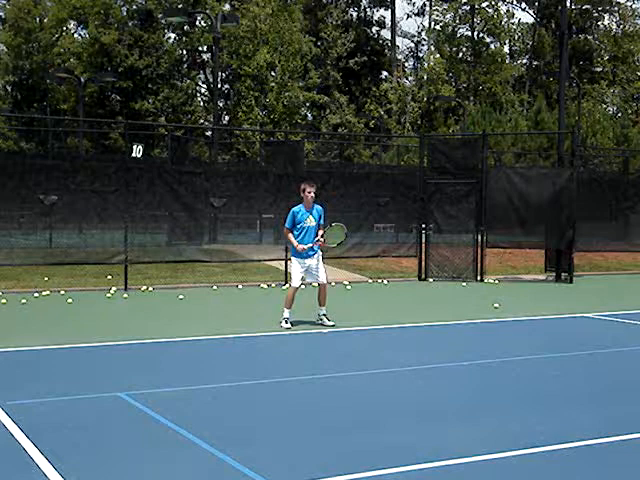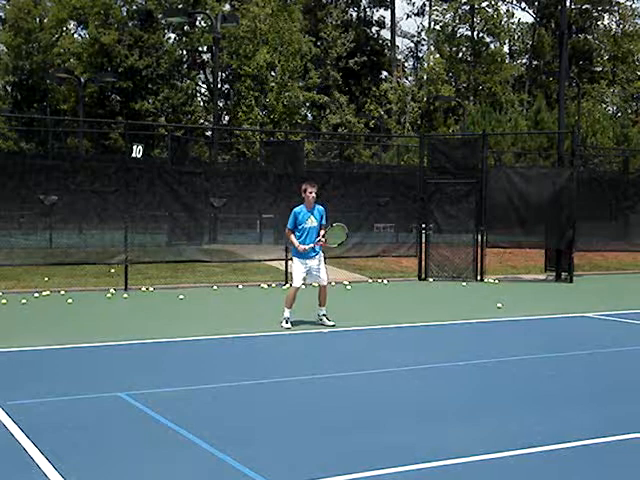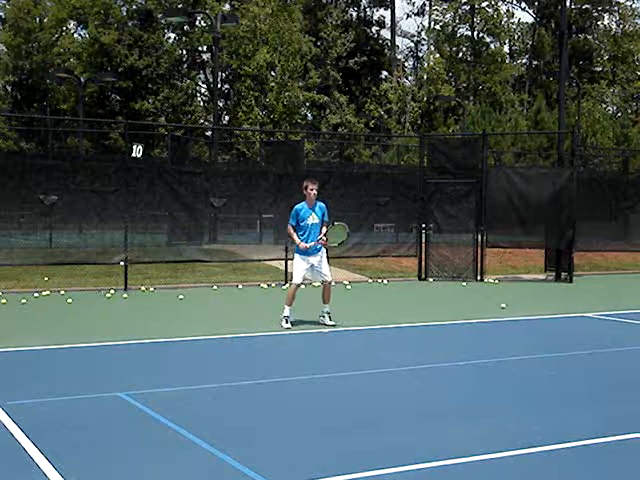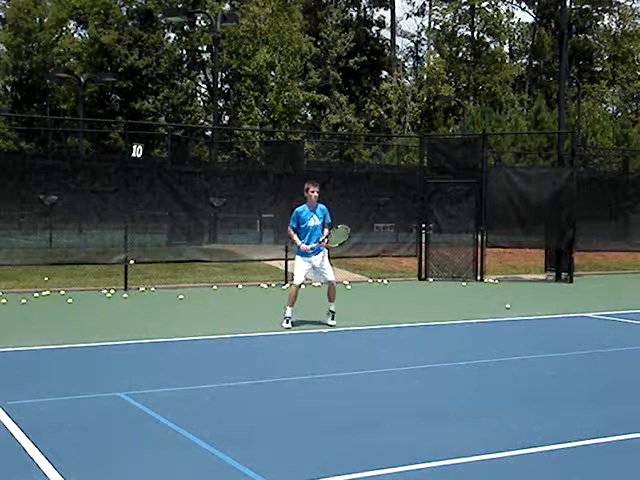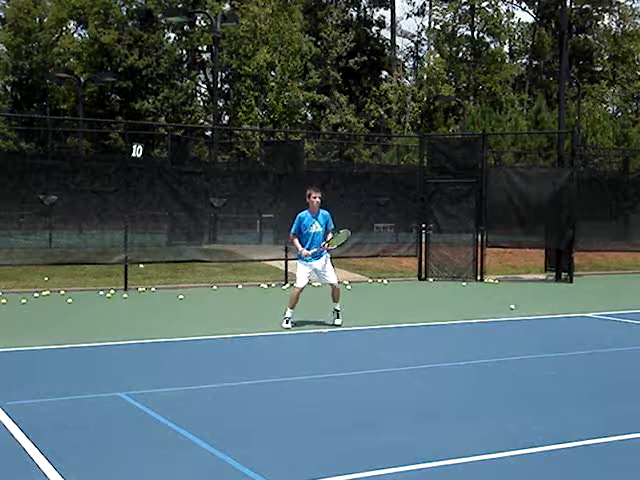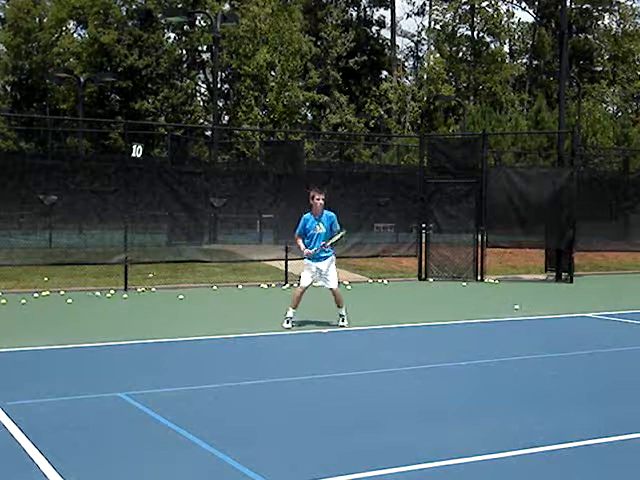
dt=0.1s
person 1, frame 1
left shoulder: (319, 210)
right shoulder: (295, 211)
right elbow: (287, 231)
left wrist: (319, 237)
right wrist: (296, 245)
left hip: (315, 254)
right hip: (298, 256)
left knee: (323, 283)
right knee: (294, 285)
left ankle: (321, 315)
right ankle: (285, 317)
person 1, frame 2
left shoulder: (320, 210)
right shoulder: (296, 211)
right elbow: (288, 232)
left wrist: (321, 237)
right wrist: (297, 245)
left hip: (316, 255)
right hip: (300, 256)
left knee: (324, 284)
right knee: (296, 285)
left ankle: (322, 315)
right ankle: (286, 317)
person 1, frame 3
left shoulder: (322, 207)
right shoulder: (298, 209)
right elbow: (290, 228)
left wrist: (322, 235)
right wrist: (299, 242)
left hip: (319, 252)
right hip: (302, 254)
left knee: (327, 282)
right knee: (296, 283)
left ankle: (325, 314)
right ankle: (286, 315)
person 1, frame 4
left shoulder: (323, 209)
right shoulder: (299, 211)
right elbow: (290, 230)
left wrist: (324, 237)
right wrist: (299, 244)
left hip: (320, 253)
right hip: (303, 255)
left knee: (331, 281)
right knee: (297, 283)
left ankle: (331, 312)
right ankle: (287, 315)
person 1, frame 5
left shoulder: (326, 215)
right shoulder: (301, 217)
left elbow: (330, 233)
right elbow: (293, 236)
left wrist: (327, 243)
right wrist: (300, 249)
left hip: (322, 257)
right hip: (305, 259)
left knee: (334, 284)
right knee: (299, 287)
left ankle: (337, 311)
right ankle: (288, 316)
person 1, frame 6
left shoulder: (330, 216)
right shoulder: (306, 218)
left elbow: (336, 235)
right elbow: (298, 237)
left wrist: (328, 244)
right wrist: (303, 249)
left hip: (328, 259)
right hip: (310, 260)
left knee: (334, 288)
right knee: (302, 286)
left ankle: (342, 315)
right ankle: (289, 316)
